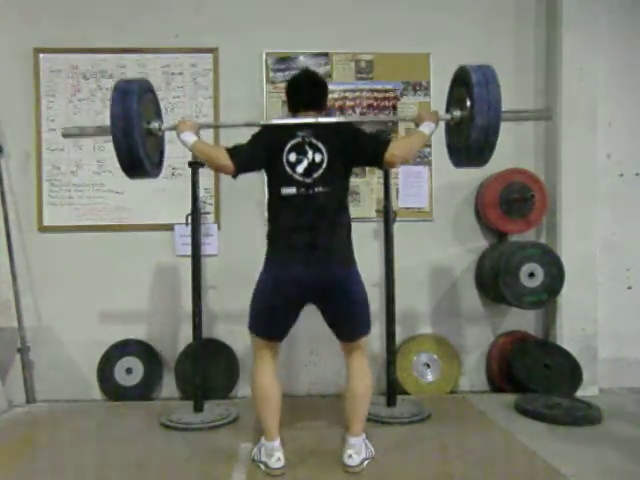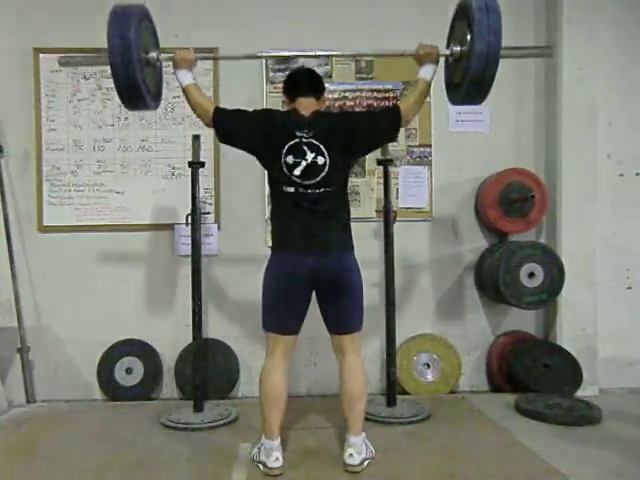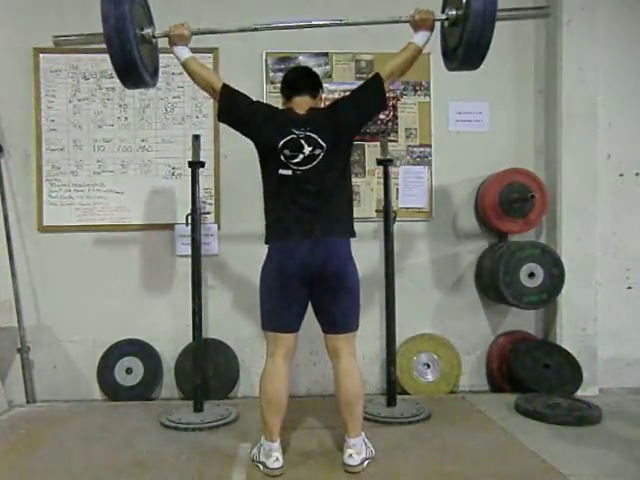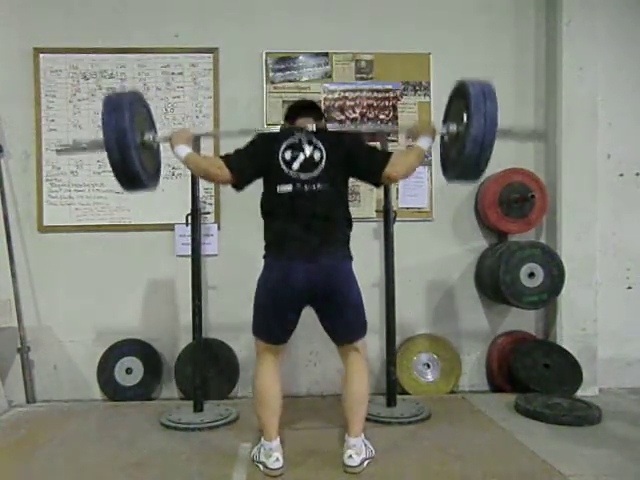
dt=0.7s
person 1, frame 1
left shoulder: (271, 138)
right shoulder: (344, 135)
left elbow: (226, 162)
right elbow: (394, 155)
left wrist: (188, 137)
right wrist: (426, 127)
left hip: (283, 267)
right hip: (337, 266)
left knee: (264, 354)
right knee: (357, 353)
left ankle: (271, 449)
right ankle: (356, 446)
person 1, frame 2
left shoulder: (268, 126)
right shoulder: (346, 126)
left elbow: (210, 115)
right elbow: (404, 114)
left wrist: (184, 74)
right wrist: (426, 70)
left hip: (288, 259)
right hip: (338, 258)
left knee: (277, 355)
right knee: (349, 353)
person 1, frame 3
left shoulder: (265, 123)
right shoulder: (340, 119)
left elbow: (214, 85)
right elbow: (388, 74)
left wrist: (181, 49)
right wrist: (421, 34)
left hip: (284, 256)
right hip: (334, 253)
left knee: (278, 356)
right knee: (344, 355)
person 1, frame 4
left shoulder: (268, 143)
right shoulder: (342, 142)
left elbow: (221, 172)
right elbow: (395, 171)
left wrist: (183, 149)
right wrist: (423, 142)
left hip: (281, 269)
right hip: (334, 268)
left knee: (267, 357)
right knee: (354, 355)
right ankle: (355, 447)
